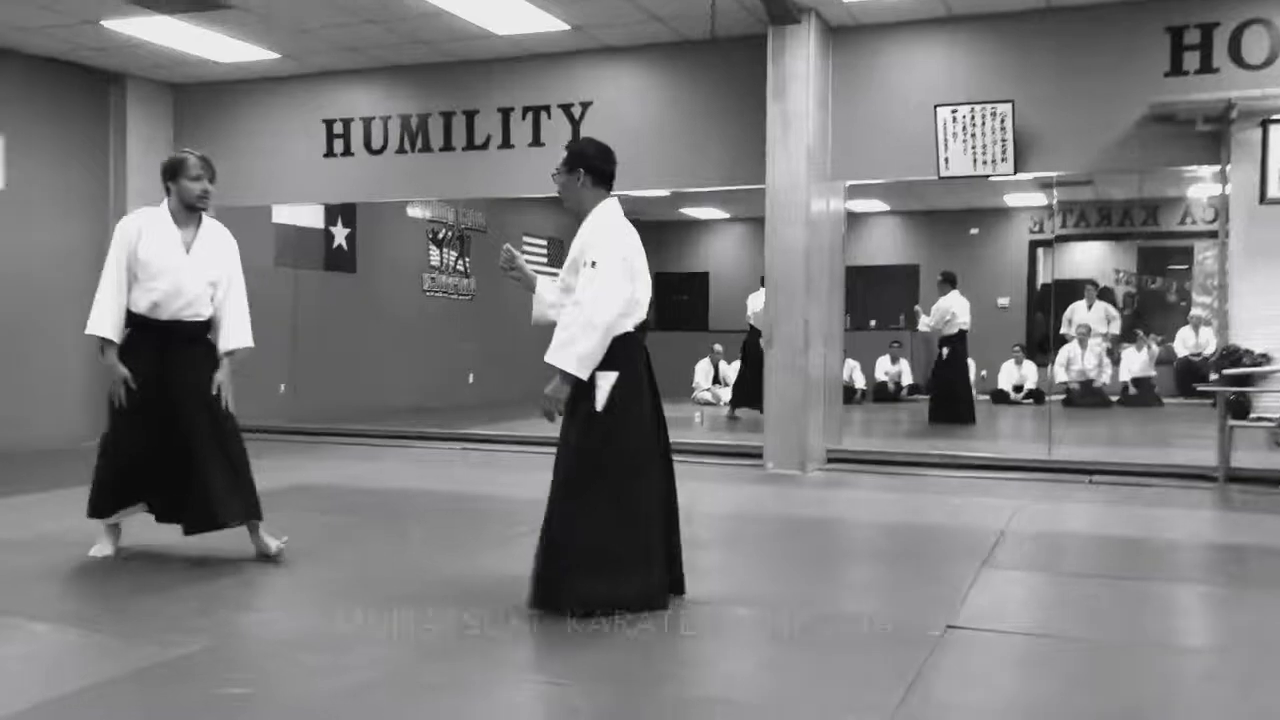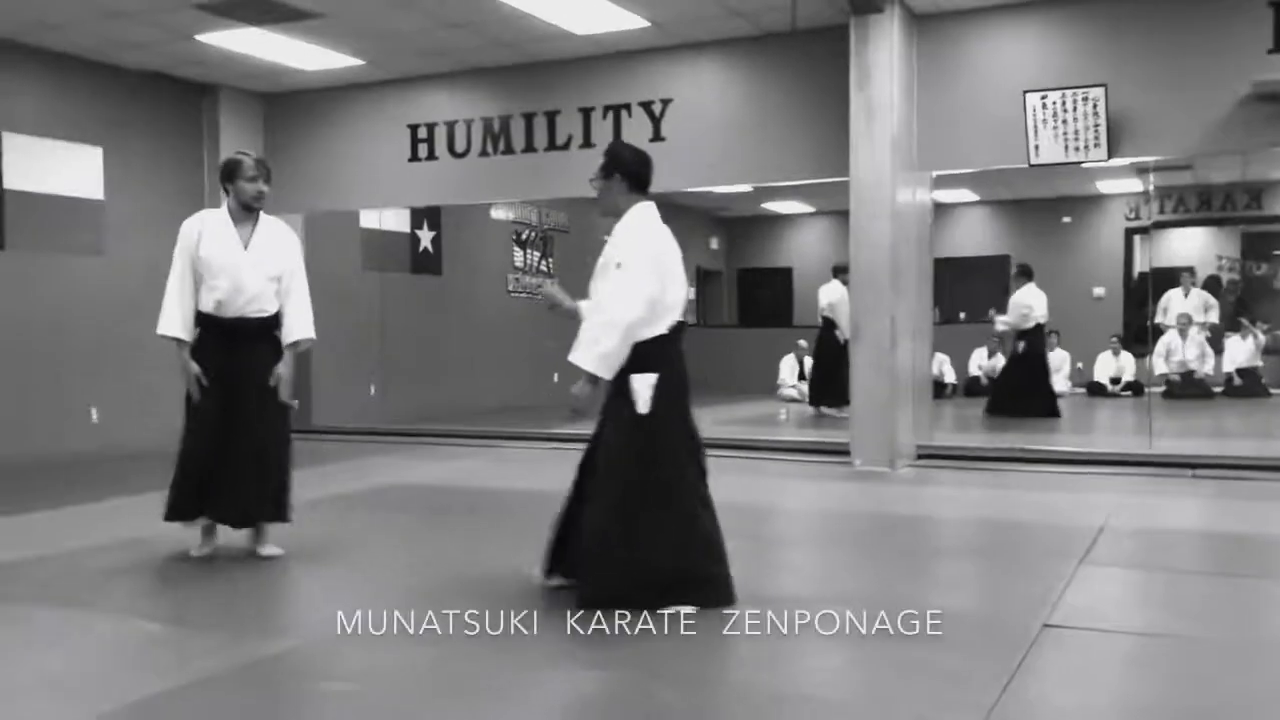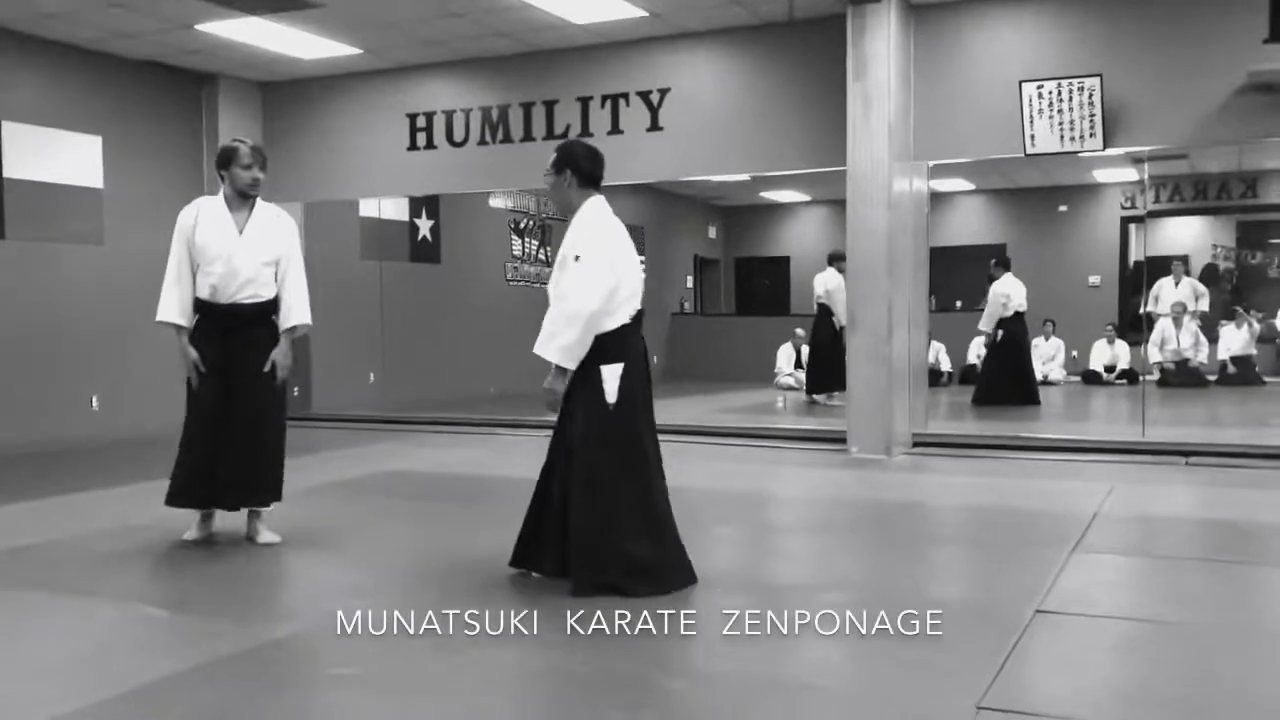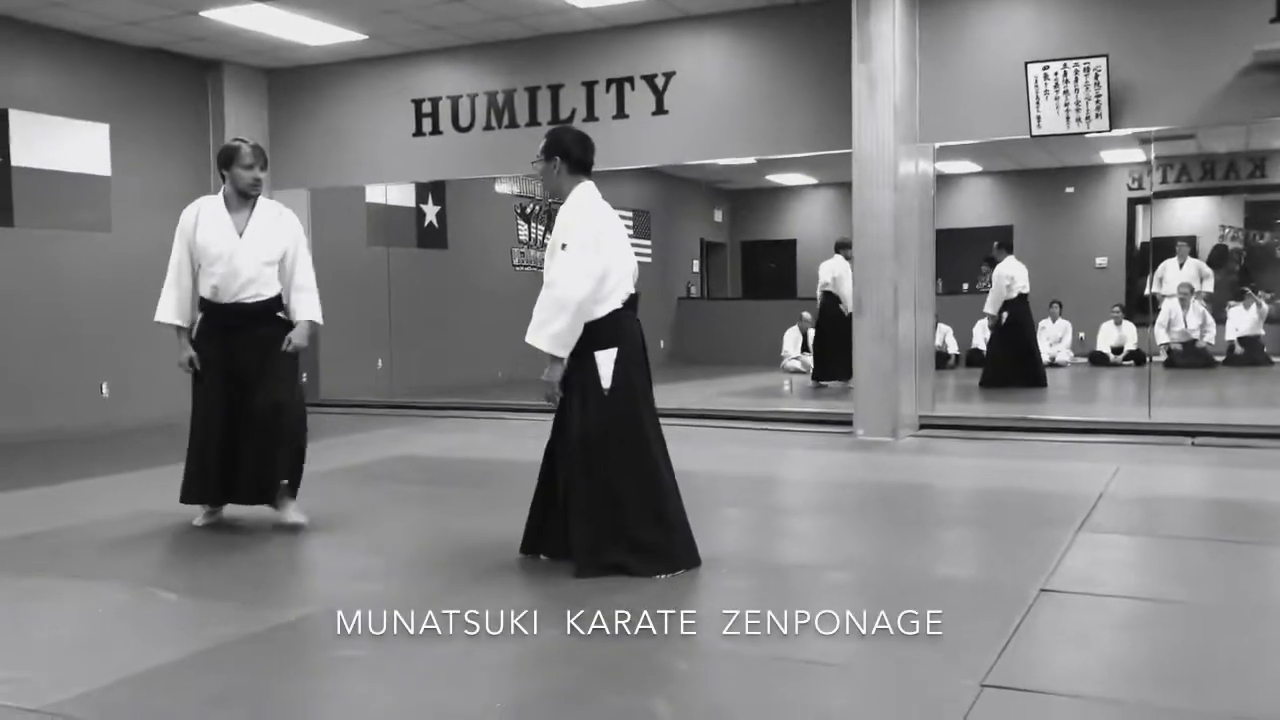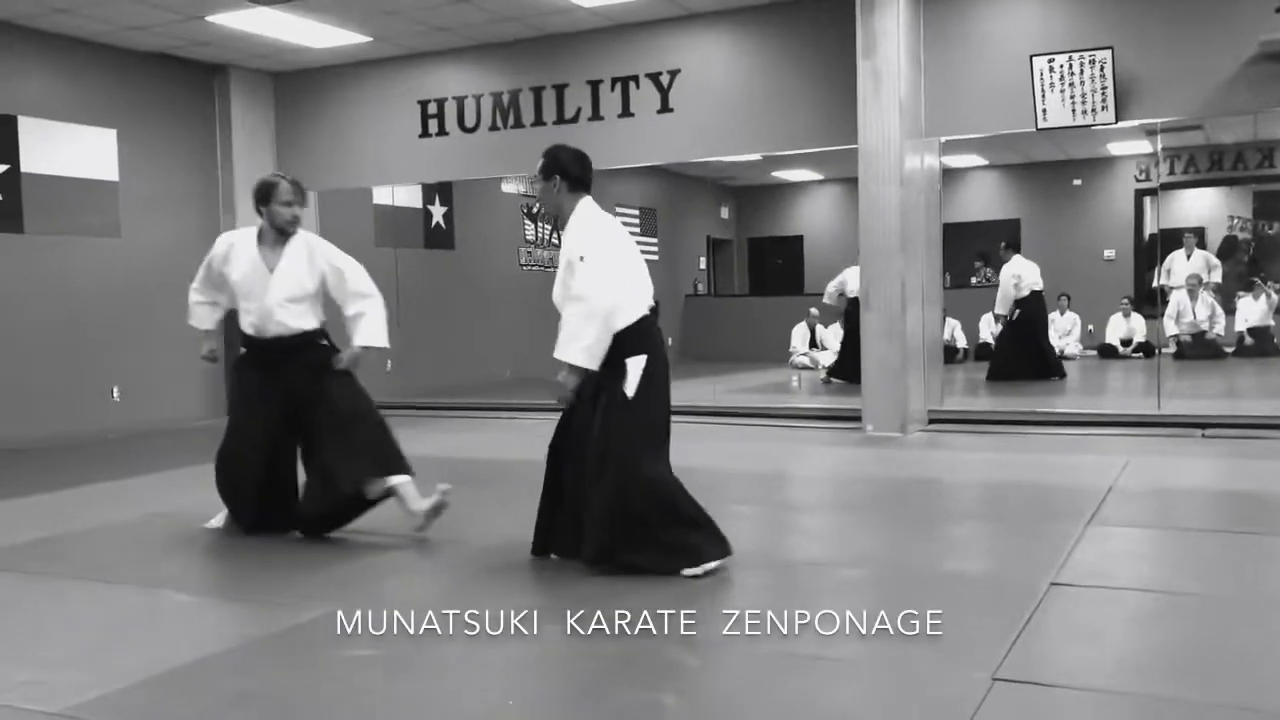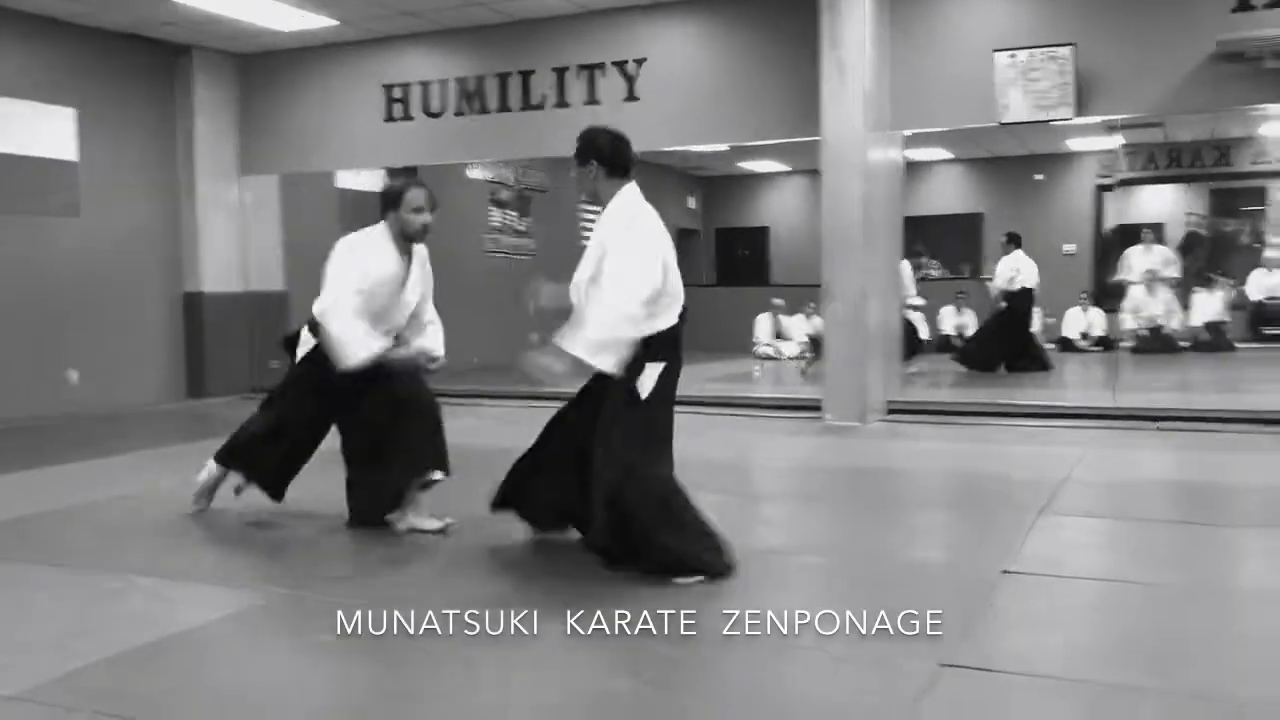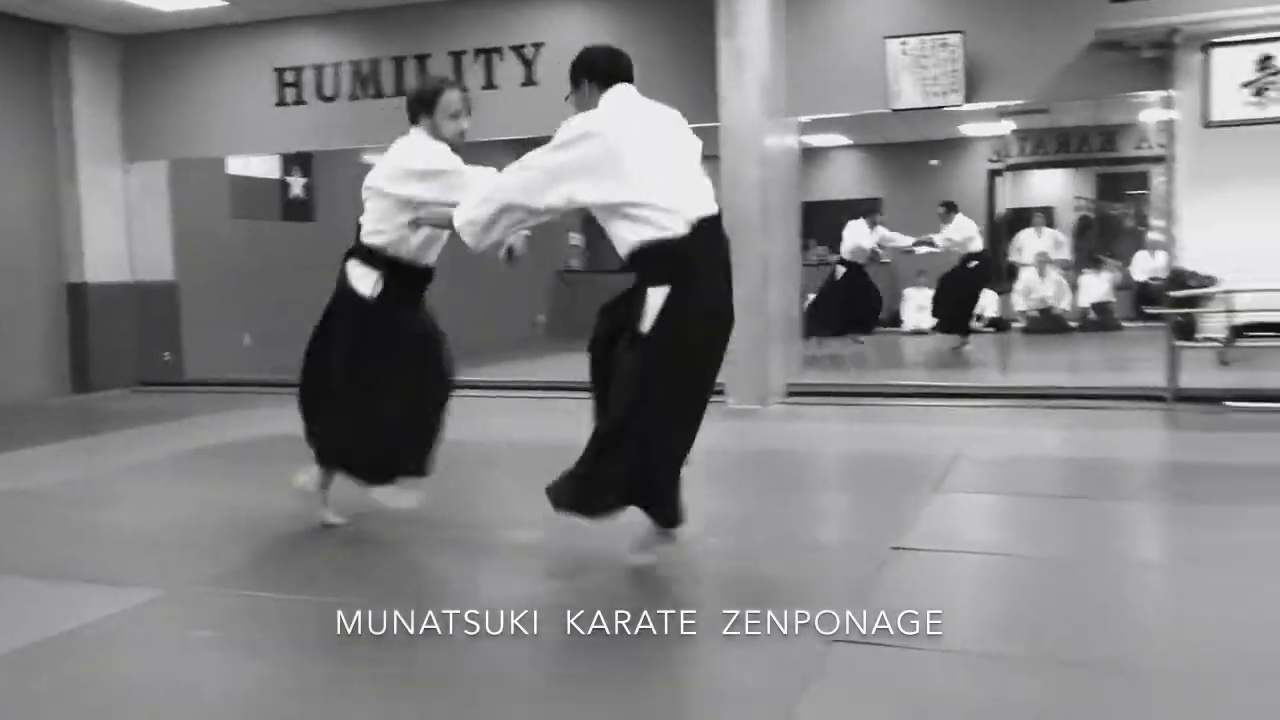
dt=0.3s
person 1, frame 1
left shoulder: (604, 231)
right shoulder: (604, 229)
left elbow: (596, 312)
right elbow: (579, 300)
left wrist: (563, 376)
right wrist: (528, 279)
left hip: (608, 370)
right hip: (615, 369)
left knee: (593, 481)
right knee: (620, 480)
left ankle: (600, 589)
right ankle: (634, 584)
person 1, frame 2
left shoulder: (636, 233)
right shoulder: (644, 231)
left elbow: (624, 312)
left wrist: (589, 374)
right wrist: (573, 308)
left hip: (646, 372)
right hip: (643, 370)
left knee: (661, 477)
right knee: (609, 472)
left ankle: (692, 585)
right ankle: (592, 569)
person 1, frame 3
left shoulder: (591, 227)
right shoulder: (596, 224)
left elbow: (581, 306)
left wrist: (559, 368)
right wrist: (564, 363)
left hip: (609, 361)
right hip: (603, 361)
left knee: (620, 468)
right knee: (575, 462)
left ankle: (654, 569)
right ankle: (561, 558)
person 1, frame 4
left shoulder: (579, 213)
right shoulder: (591, 209)
left elbow: (570, 292)
left wrist: (554, 357)
right wrist: (566, 355)
left hip: (606, 344)
right hip: (602, 342)
left knee: (623, 451)
right knee: (579, 447)
left ankle: (664, 550)
right ankle: (571, 540)
person 1, frame 5
left shoulder: (588, 228)
right shoulder: (587, 227)
left elbow: (596, 303)
left wrist: (573, 366)
right wrist: (580, 364)
left hip: (629, 355)
right hip: (615, 354)
left knee: (631, 459)
right knee: (577, 445)
left ankle: (698, 546)
right ankle: (578, 540)
person 1, frame 6
left shoulder: (631, 224)
right shoulder: (623, 219)
left elbow: (620, 303)
right elbow: (598, 288)
left wrist: (570, 356)
right wrist: (564, 335)
left hip: (647, 358)
right hip: (625, 357)
left knee: (634, 458)
right knee: (575, 431)
left ankle: (696, 554)
right ankle: (564, 514)
person 1, frame 7
left shoulder: (596, 132)
right shoulder: (665, 120)
left elbow: (524, 184)
left wrist: (468, 217)
left hip: (679, 273)
right hip: (698, 259)
left knee: (647, 398)
right knee: (616, 340)
left ankle: (661, 512)
person 2, frame 1
left shoulder: (221, 238)
right shoulder: (135, 226)
left elbow: (231, 300)
right elbow: (113, 289)
left wrist: (226, 362)
right wrist: (111, 356)
left hip: (193, 346)
right hip: (142, 344)
left knee: (219, 437)
right knee: (126, 440)
left ankle: (255, 531)
right ankle: (110, 529)
person 2, frame 2
left shoulder: (282, 235)
right shoulder: (198, 228)
left elbow: (294, 295)
right elbow: (181, 291)
left wrist: (289, 357)
right wrist: (185, 354)
left hip: (262, 344)
right hip: (213, 343)
left knee: (266, 437)
right knee: (206, 437)
left ankle: (260, 530)
right ankle: (207, 529)
person 2, frame 3
left shoulder: (280, 221)
right shoulder: (194, 215)
left elbow: (292, 282)
right elbow: (180, 279)
left wrist: (286, 342)
right wrist: (184, 341)
left hip: (260, 329)
right hip: (211, 329)
left knee: (261, 425)
right knee: (206, 423)
left ankle: (255, 517)
right ankle: (205, 515)
person 2, frame 4
left shoulder: (281, 219)
right shoulder: (196, 215)
left elbow: (301, 276)
right elbow: (180, 280)
left wrist: (304, 326)
right wrist: (184, 340)
left hip: (267, 326)
right hip: (216, 328)
left knee: (282, 408)
right knee: (213, 417)
left ankle: (283, 497)
right ankle: (214, 502)
person 2, frame 5
left shoulder: (317, 252)
right shoulder: (229, 246)
left elbow: (365, 297)
right elbow: (204, 289)
left wrist: (360, 347)
right wrist: (208, 335)
left hip: (310, 357)
right hip: (259, 361)
left knee: (355, 419)
right knee: (245, 445)
left ankle: (414, 507)
right ankle: (238, 512)
person 2, frame 6
left shoulder: (420, 256)
right shoulder: (361, 252)
left elbow: (423, 312)
right elbow: (340, 316)
left wrist: (431, 349)
right wrist: (384, 355)
left hip: (381, 355)
right hip: (326, 355)
left knee: (415, 415)
right knee: (284, 422)
left ankle: (409, 509)
right ankle: (214, 475)
person 2, frame 7
left shoulder: (430, 160)
right shoulder: (419, 159)
left elbow: (472, 199)
right elbow: (481, 191)
left hip: (395, 284)
right hip: (376, 287)
right knee: (425, 375)
left ankle: (323, 477)
